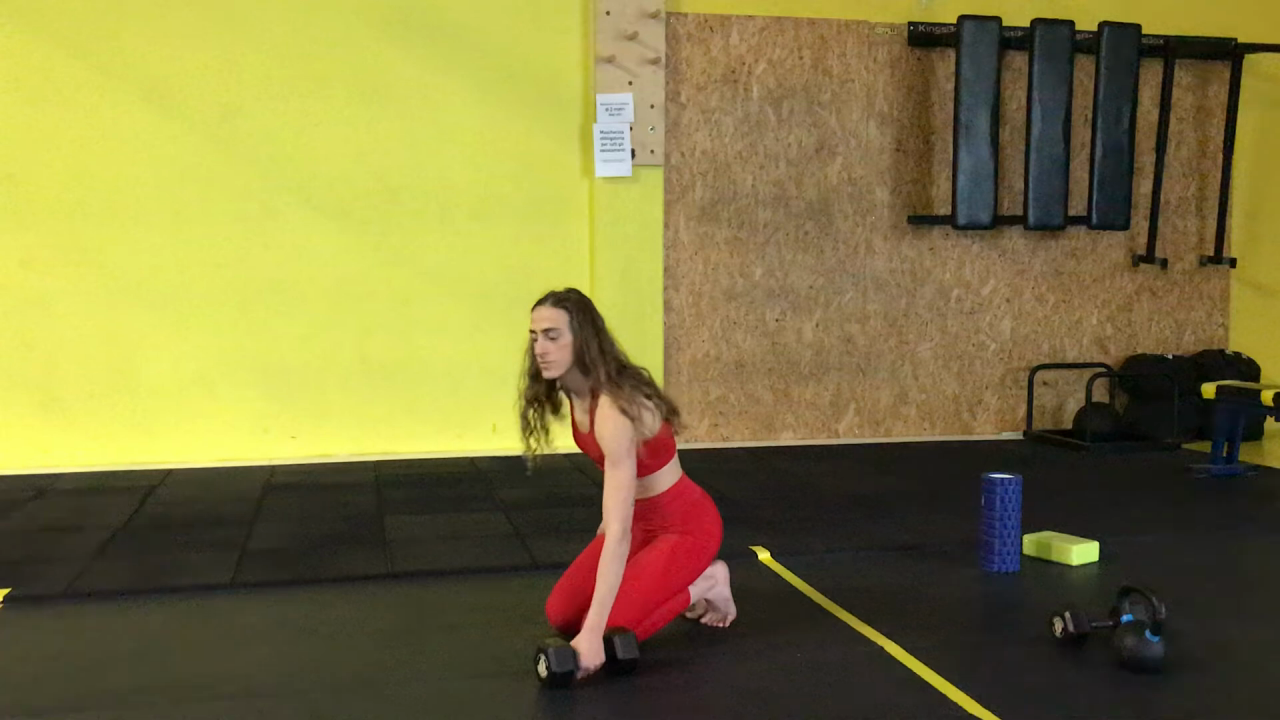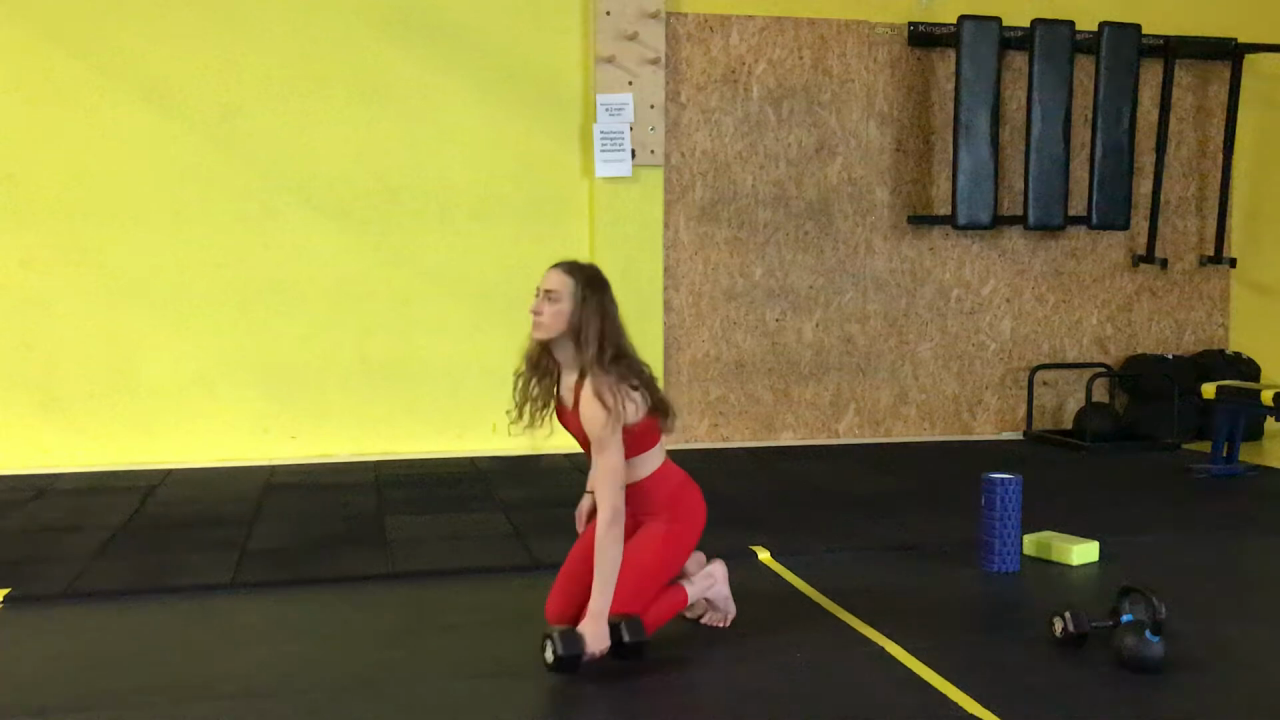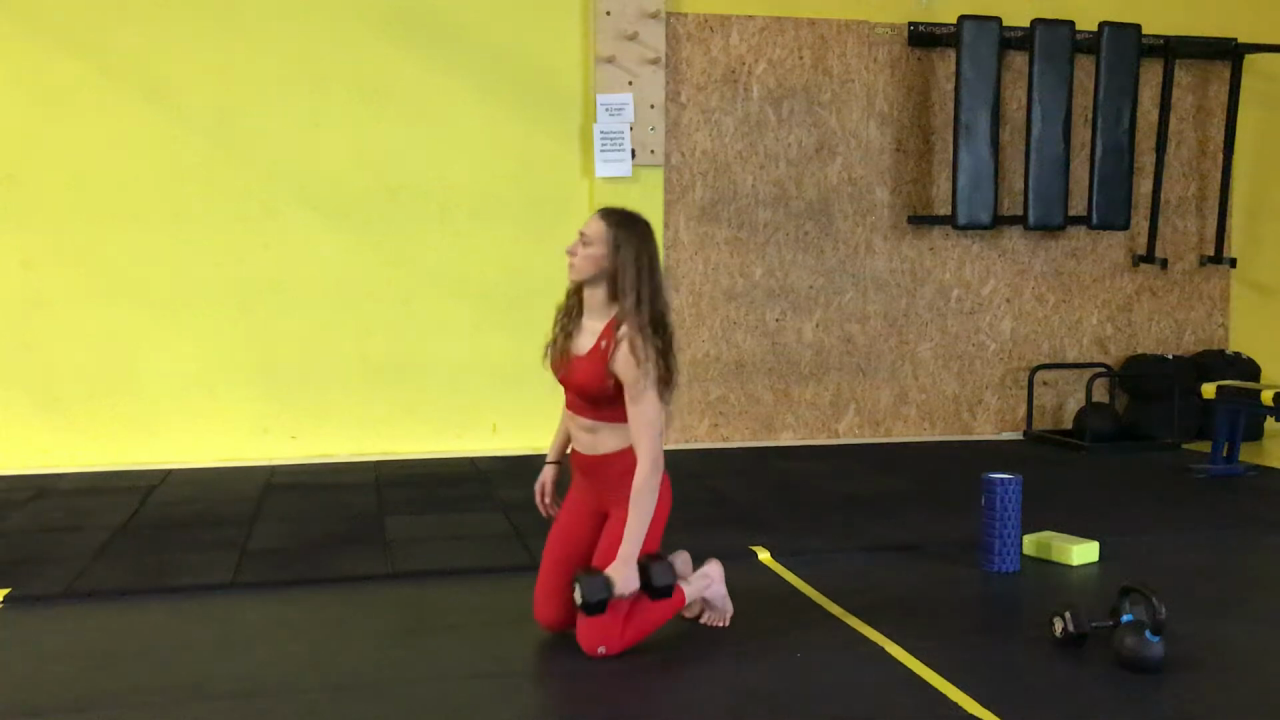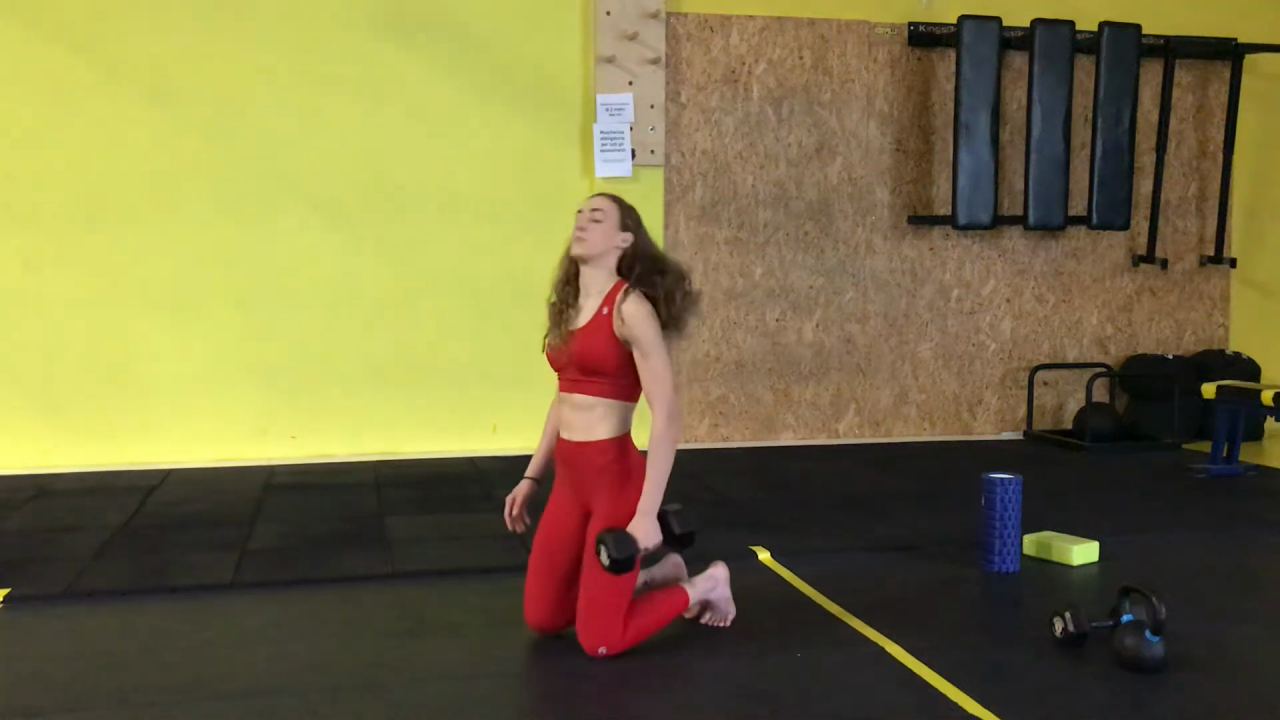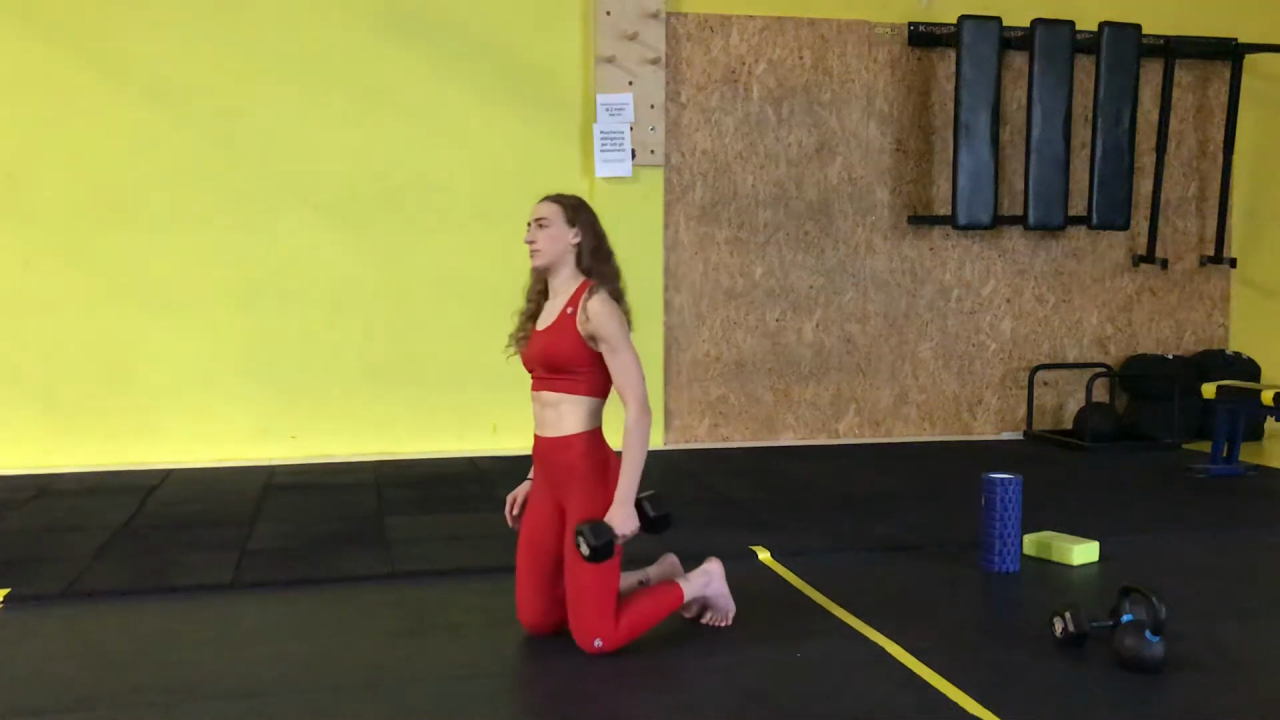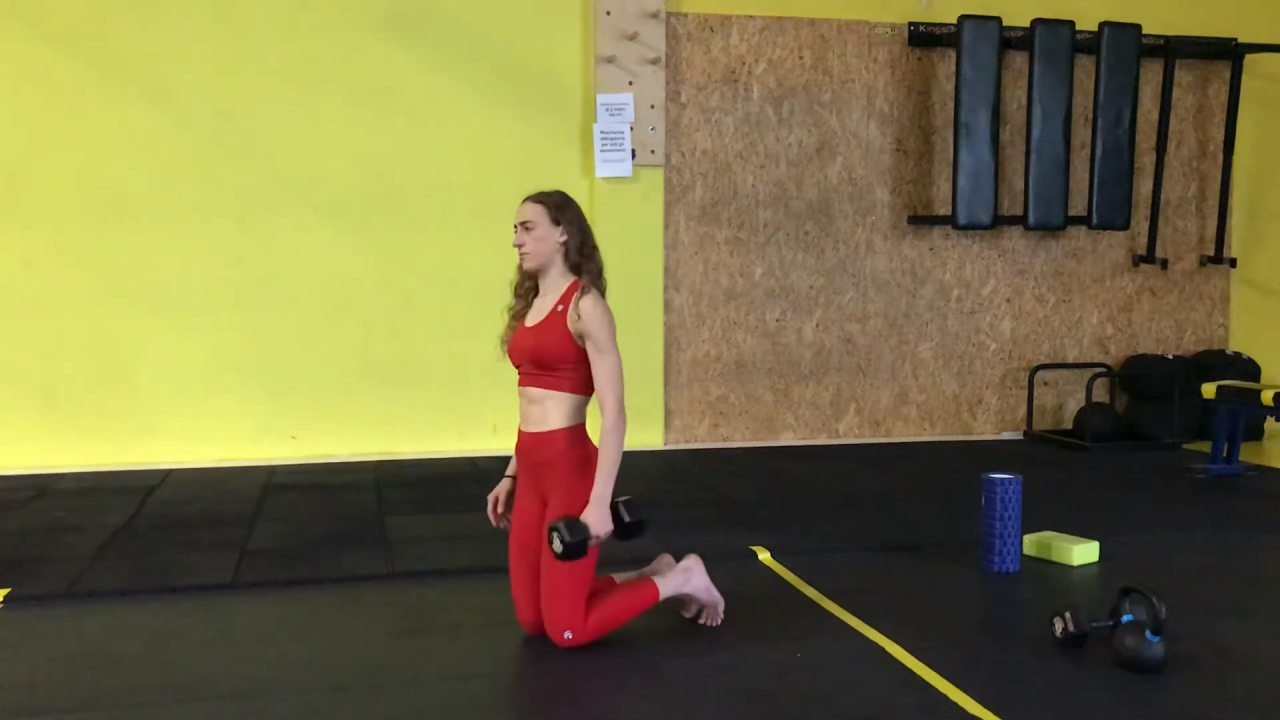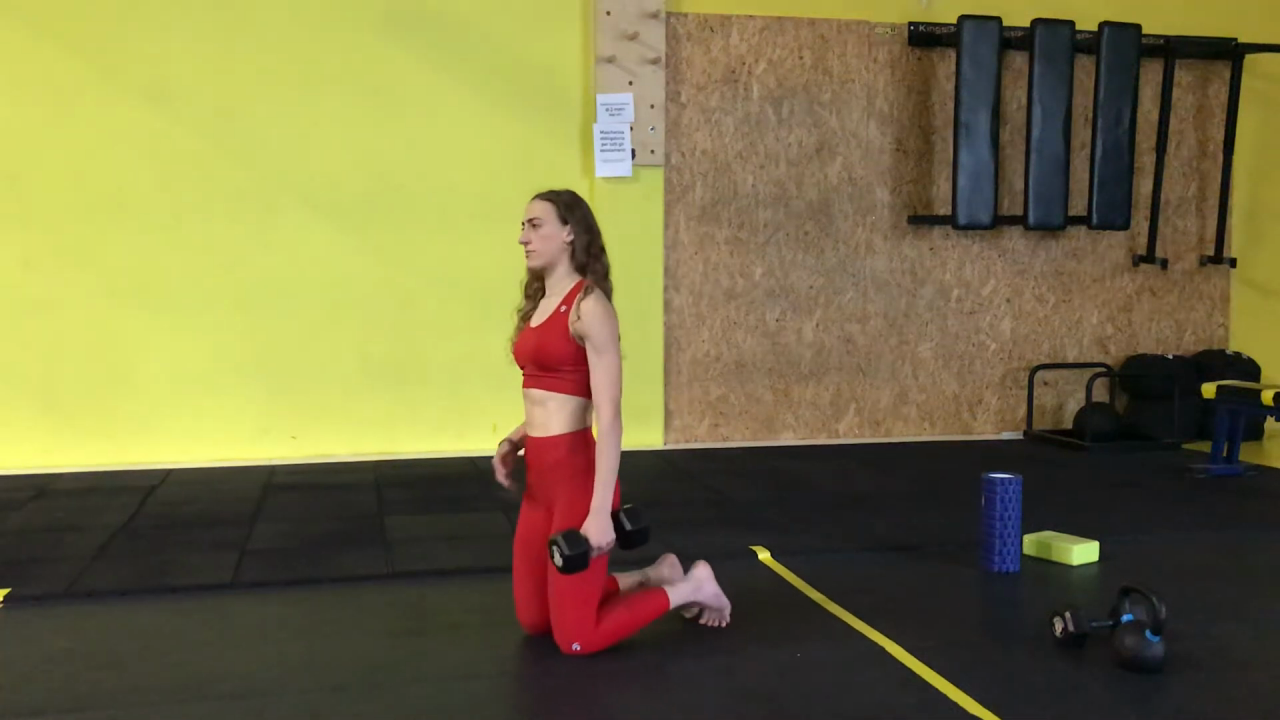
dt=0.3s
person 1, frame 1
left shoulder: (612, 409)
right shoulder: (574, 388)
left elbow: (619, 531)
left wrist: (593, 632)
right wrist: (610, 518)
left hip: (686, 528)
right hip: (642, 519)
left knee: (605, 637)
right knee: (560, 615)
left ankle: (705, 584)
right ankle: (668, 581)
person 1, frame 2
left shoulder: (598, 391)
right shoulder: (557, 366)
left elbow: (613, 516)
left wrist: (598, 617)
right wrist: (590, 493)
left hip: (667, 509)
right hip: (628, 504)
left knee: (598, 639)
right knee: (559, 617)
left ankle: (703, 584)
right ankle: (678, 569)
person 1, frame 3
left shoulder: (628, 340)
right shoulder: (575, 315)
left elbow: (651, 459)
left wrist: (627, 560)
right wrist: (553, 460)
left hip: (632, 489)
right hip: (585, 483)
left knee: (598, 638)
right knee: (550, 616)
left ankle: (700, 583)
right ankle: (666, 569)
person 1, frame 4
left shoulder: (631, 307)
right shoulder: (569, 305)
left elbow: (667, 416)
left wrist: (647, 513)
right wrist: (531, 477)
left hip: (616, 475)
right hip: (569, 477)
left knee: (599, 641)
right knee: (541, 617)
left ankle: (705, 584)
right ankle: (657, 575)
person 1, frame 5
left shoulder: (594, 305)
right shoulder: (543, 307)
left elbow: (638, 410)
left wrist: (623, 502)
right wrist: (531, 478)
left hip: (587, 472)
right hip: (551, 476)
left knee: (595, 635)
right knee: (535, 619)
left ankle: (700, 581)
right ankle: (654, 576)
person 1, frame 6
left shoulder: (585, 306)
right shoulder: (530, 304)
left elbow: (614, 413)
left wrist: (601, 502)
right wrist: (510, 476)
left hip: (572, 468)
right hip: (533, 470)
left knee: (567, 629)
right knee: (533, 620)
left ankle: (680, 579)
right ankle: (653, 574)
person 1, frame 7
left shoulder: (589, 306)
right shoulder: (540, 303)
left elbow: (609, 418)
left wrist: (600, 511)
right wrist: (512, 441)
left hip: (577, 473)
right hip: (541, 474)
left knee: (575, 638)
right knee: (534, 620)
left ankle: (690, 587)
right ankle: (652, 576)
